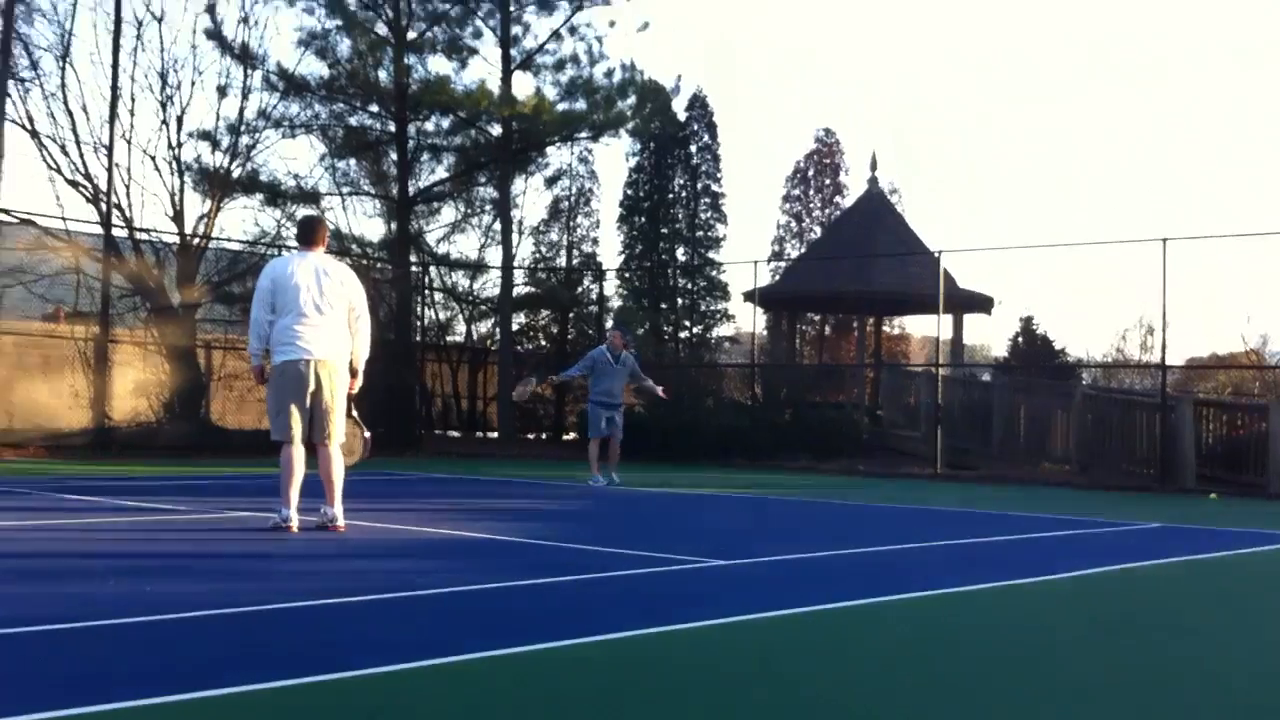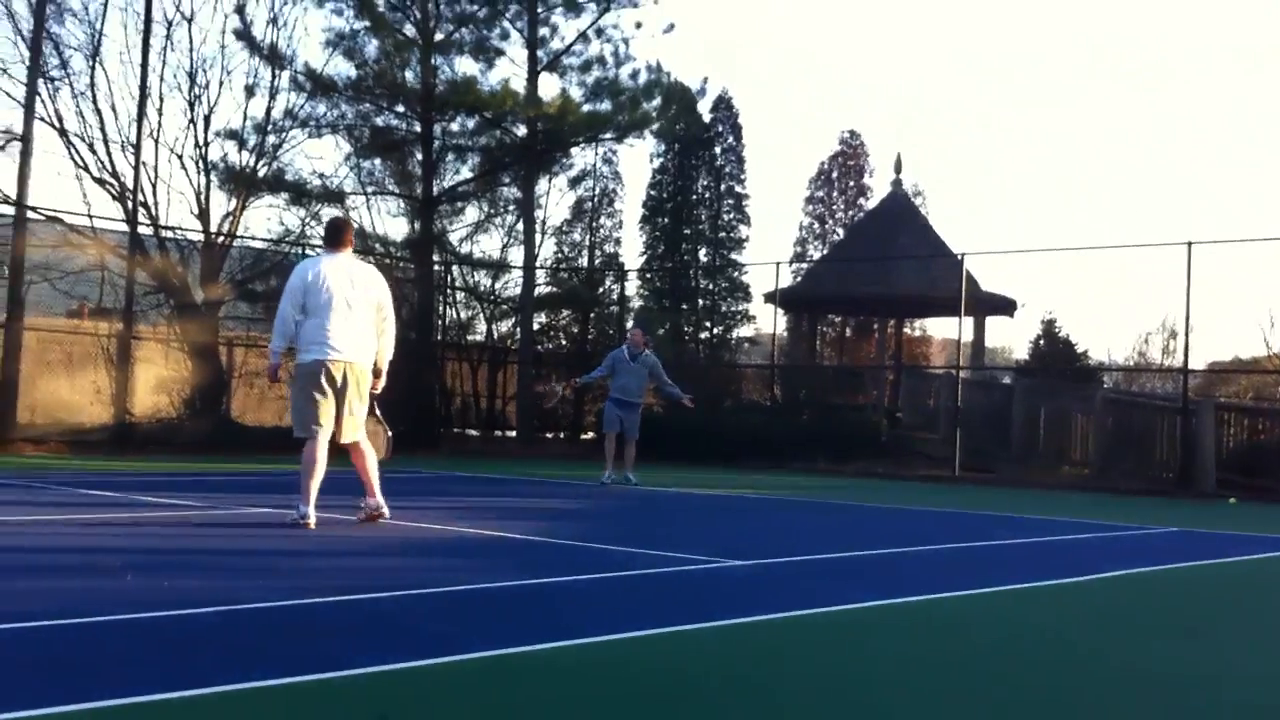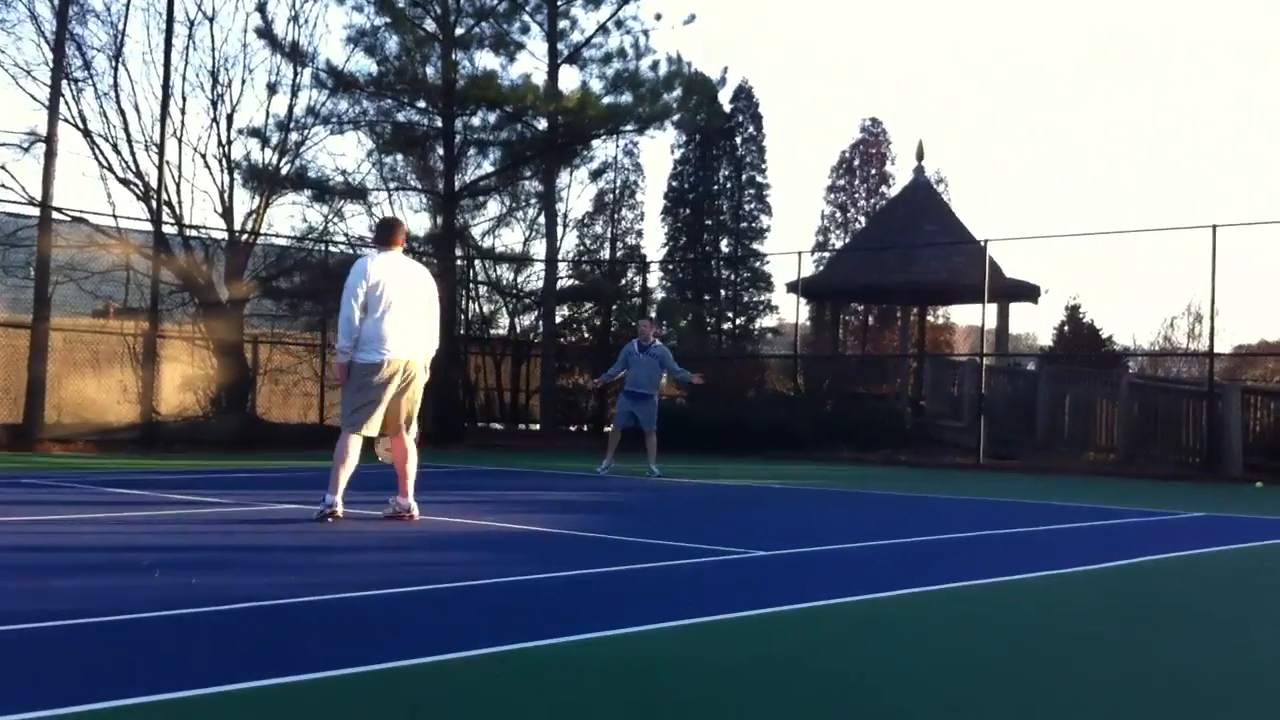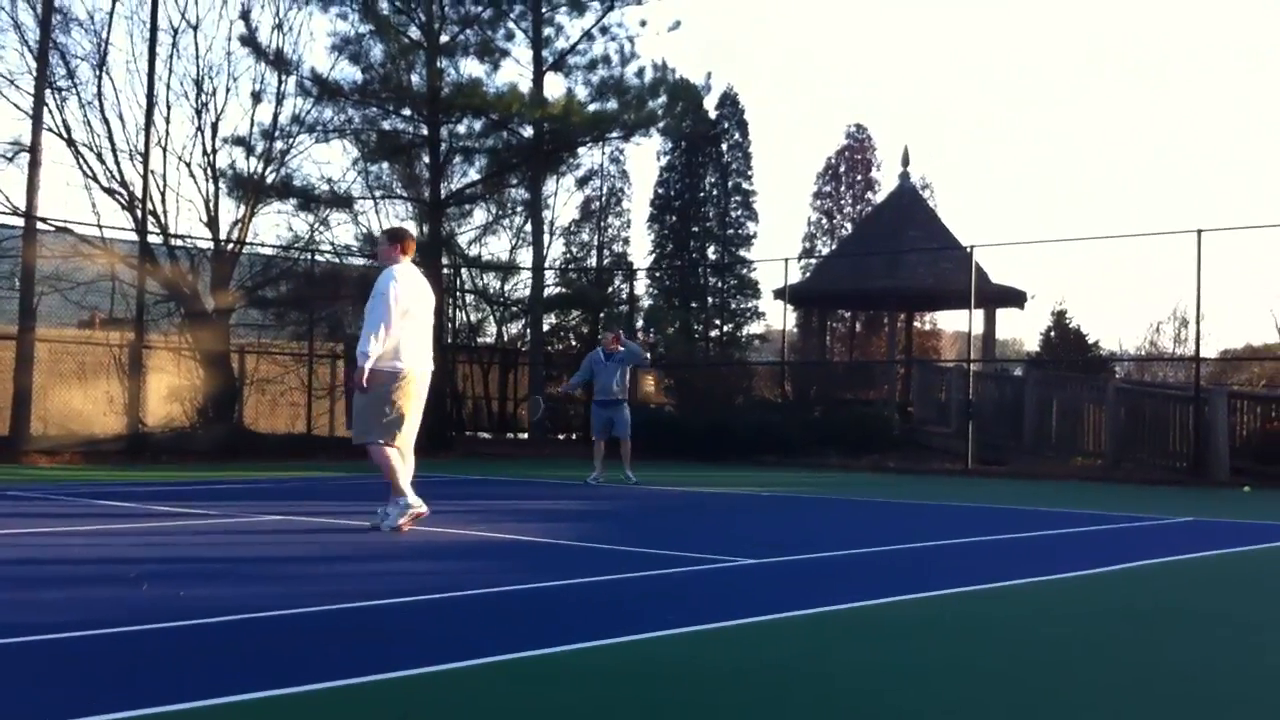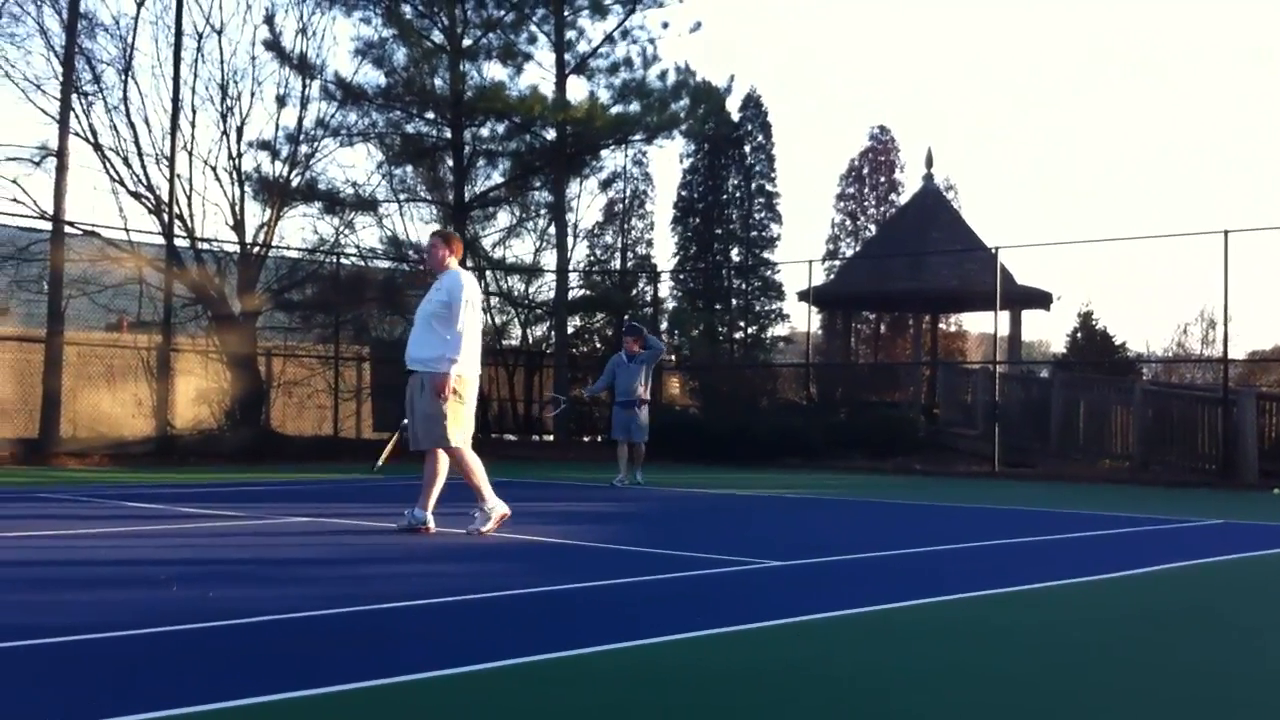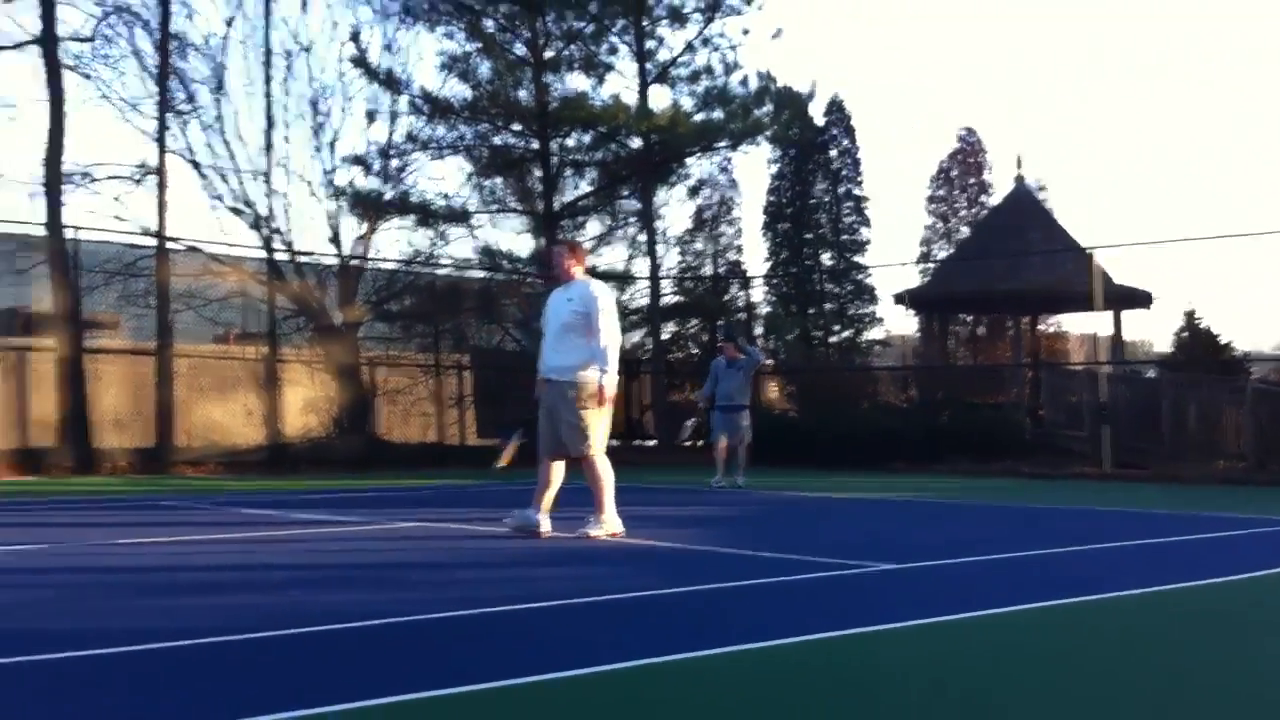
dt=0.4s
person 1, frame 1
left shoulder: (275, 269)
right shoulder: (343, 273)
left elbow: (260, 318)
right elbow: (360, 323)
left wrist: (257, 359)
right wrist: (357, 366)
left hip: (289, 363)
right hip: (332, 363)
left knee: (292, 440)
right knee: (329, 442)
left ankle: (288, 513)
right ankle: (333, 512)
person 1, frame 2
left shoulder: (308, 269)
right shoulder: (372, 275)
left elbow: (287, 316)
right elbow: (386, 325)
left wrist: (275, 357)
right wrist: (381, 366)
left hip: (317, 362)
right hip: (358, 364)
left knee: (317, 437)
right knee: (355, 436)
left ankle: (306, 509)
right ankle: (375, 500)
person 1, frame 3
left shoulder: (366, 266)
right shoulder: (422, 273)
left elbow: (350, 316)
right elbow: (433, 322)
left wrist: (342, 358)
right wrist: (426, 360)
left hip: (374, 360)
right hip: (412, 363)
left knee: (354, 430)
right knee: (403, 434)
left ankle: (333, 499)
right ankle: (405, 501)
person 1, frame 4
left shoulder: (393, 275)
right shoulder: (421, 282)
left elbow: (381, 323)
left wrist: (363, 362)
left hip: (388, 370)
right hip: (417, 370)
left knee: (374, 439)
right knee: (400, 442)
left ankle: (406, 500)
right ankle: (394, 511)
person 1, frame 5
left shoulder: (460, 281)
right shoulder: (440, 285)
left elbow: (464, 330)
left wrist: (449, 370)
right wrist: (431, 373)
left hip: (446, 377)
right hip: (426, 376)
left knee: (452, 444)
right knee: (434, 447)
left ankle: (491, 504)
right ankle: (422, 513)
person 1, frame 6
left shoulder: (593, 291)
right shoulder: (555, 296)
left elbow: (608, 338)
left wrist: (605, 378)
right wrist: (541, 376)
left hip: (582, 384)
right hip: (554, 383)
left knee: (590, 452)
right knee: (550, 453)
left ankle: (607, 517)
right ankle: (537, 515)
